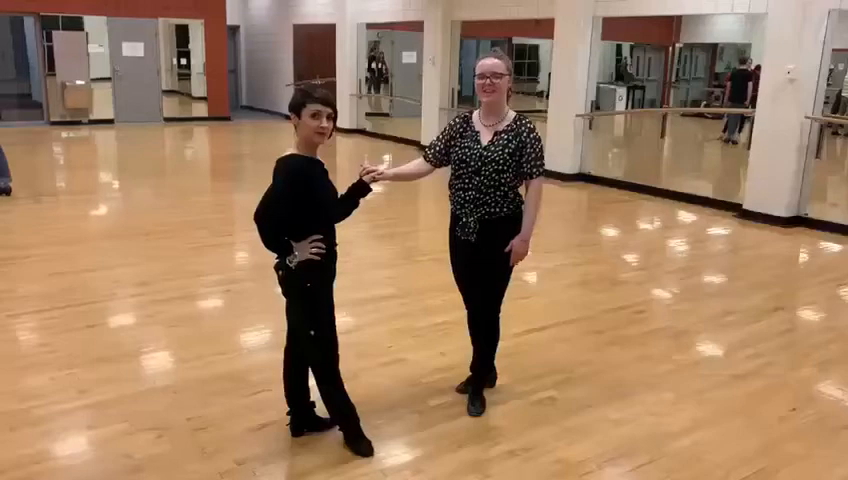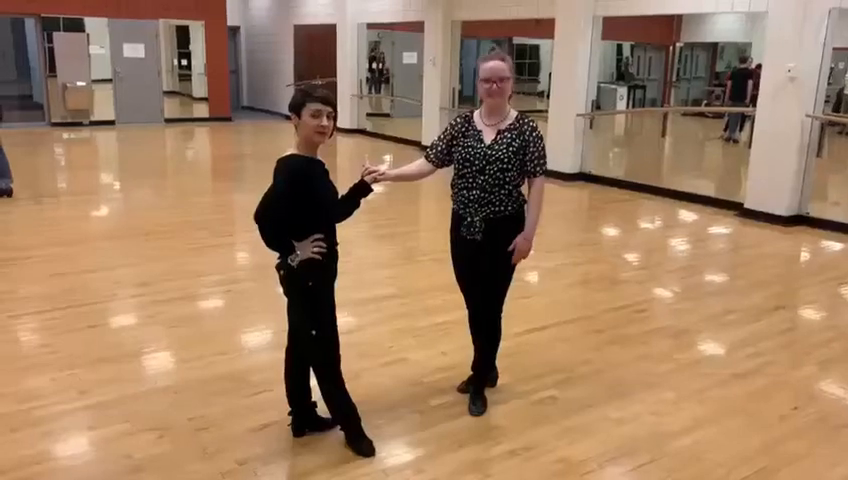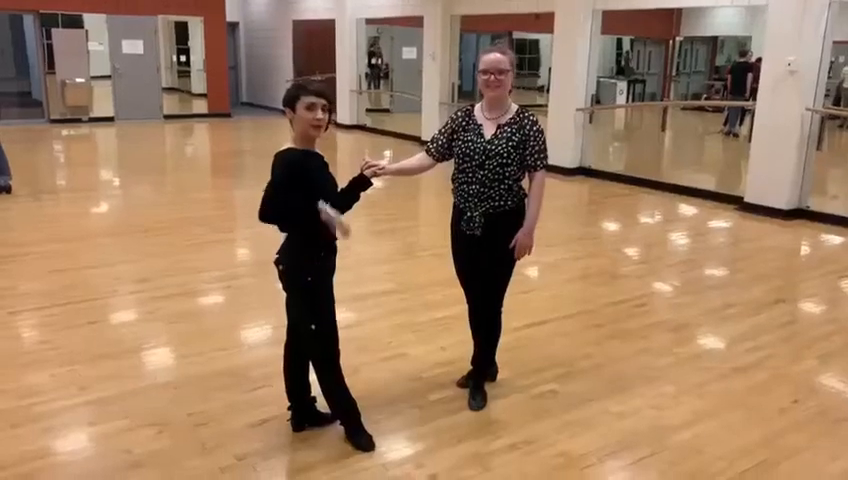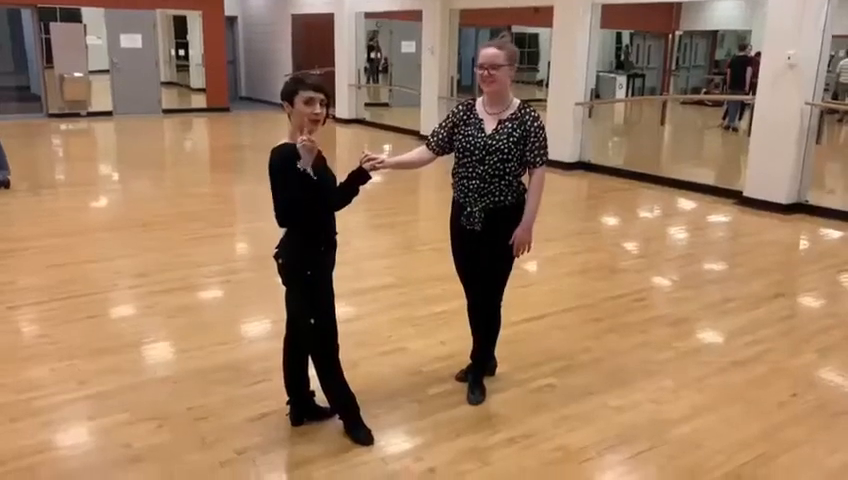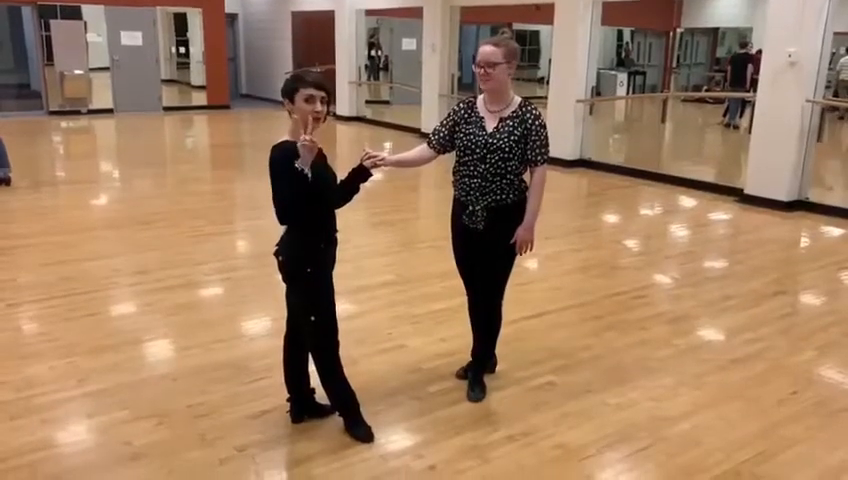
dt=0.4s
person 1, frame 1
left shoulder: (314, 166)
right shoulder: (292, 169)
left elbow: (331, 213)
right elbow: (264, 217)
left wrist: (361, 186)
right wrist: (289, 252)
left hip: (316, 270)
right hip: (303, 273)
left knee: (301, 344)
right knee: (322, 349)
left ankle: (301, 416)
right ankle: (348, 424)
person 1, frame 2
left shoulder: (315, 166)
right shoulder: (292, 169)
left elbow: (331, 214)
right elbow: (264, 217)
left wrist: (362, 187)
right wrist: (291, 251)
left hip: (317, 270)
right hip: (304, 272)
left knee: (303, 343)
right knee: (324, 349)
left ankle: (303, 416)
right ankle: (350, 424)
person 1, frame 3
left shoulder: (314, 160)
right shoulder: (289, 162)
left elbow: (331, 207)
right elbow: (268, 212)
left wrist: (361, 181)
right wrist: (317, 213)
left hip: (315, 261)
right hip: (303, 264)
left knee: (301, 338)
right knee: (323, 343)
left ankle: (302, 411)
right ankle: (350, 419)
person 1, frame 4
left shoulder: (312, 153)
right shoulder: (284, 157)
left elbow: (330, 202)
right elbow: (285, 215)
left wrist: (360, 174)
right wrist: (305, 166)
left hip: (317, 254)
right hip: (301, 258)
left knee: (300, 333)
right knee: (322, 338)
left ankle: (301, 406)
right ankle: (349, 413)
person 1, frame 5
left shoulder: (315, 153)
right shoulder: (284, 154)
left elbow: (331, 199)
right elbow: (285, 212)
left wrist: (362, 171)
right wrist: (303, 164)
left hip: (317, 251)
right hip: (301, 256)
left knee: (300, 330)
right knee: (323, 335)
left ankle: (301, 403)
right ankle: (349, 411)
person 2, frame 1
left shoulder: (523, 131)
right shoulder: (460, 125)
left elbow: (534, 183)
right elbow: (427, 163)
left wrist: (525, 234)
right wrist: (388, 173)
left hip: (500, 231)
right hip: (462, 229)
left knee: (487, 307)
right knee: (472, 305)
left ankle: (478, 381)
right ankle: (485, 370)
person 2, frame 2
left shoulder: (525, 130)
right shoulder: (461, 125)
left elbow: (536, 181)
right elbow: (429, 163)
left wrist: (528, 232)
right wrist: (390, 174)
left hip: (503, 231)
right hip: (464, 228)
left knee: (490, 307)
right knee: (473, 304)
left ankle: (479, 380)
right ankle: (487, 369)
person 2, frame 3
left shoulder: (526, 124)
right shoulder: (461, 119)
left elbow: (537, 177)
right elbow: (430, 157)
left wrist: (528, 227)
right wrist: (390, 168)
left hip: (503, 225)
right hip: (464, 222)
left knee: (489, 301)
right knee: (473, 299)
left ankle: (479, 375)
right ankle: (487, 364)
person 2, frame 4
left shoulder: (527, 119)
right shoulder: (462, 113)
left elbow: (537, 173)
right elbow: (430, 151)
left wrist: (527, 224)
right wrist: (389, 162)
left hip: (502, 220)
right hip: (464, 217)
left knee: (488, 296)
right knee: (472, 294)
left ankle: (478, 370)
right ankle: (485, 358)
person 2, frame 5
left shoulder: (528, 117)
right shoulder: (463, 110)
left elbow: (538, 172)
right elbow: (430, 149)
left wrist: (529, 223)
right wrist: (390, 159)
left hip: (504, 219)
right hip: (465, 215)
left knee: (489, 294)
right knee: (474, 292)
left ankle: (478, 367)
right ankle: (486, 356)
